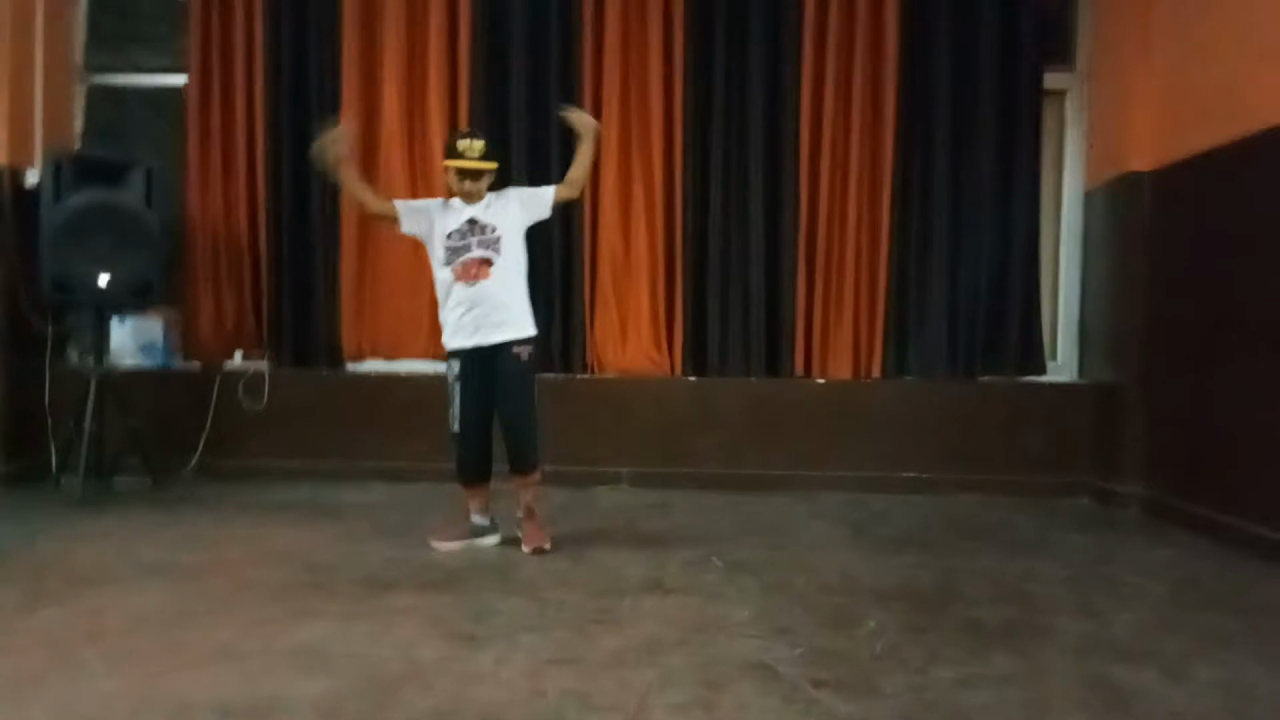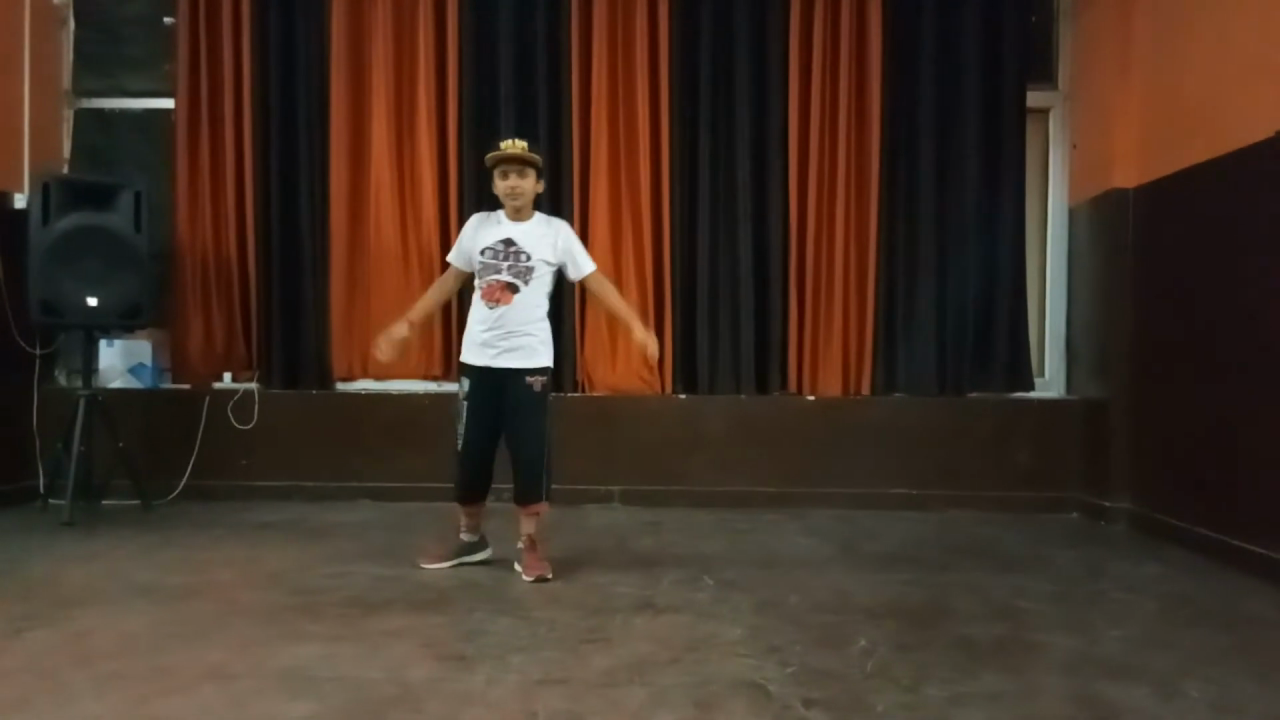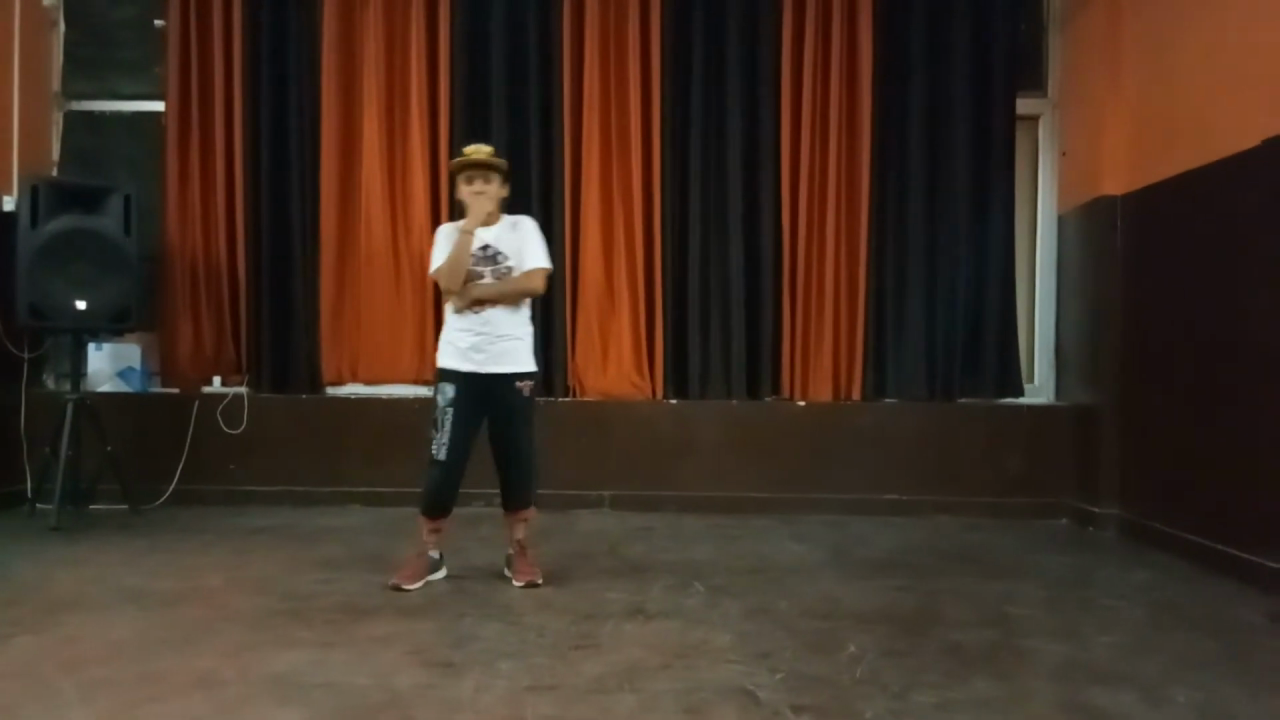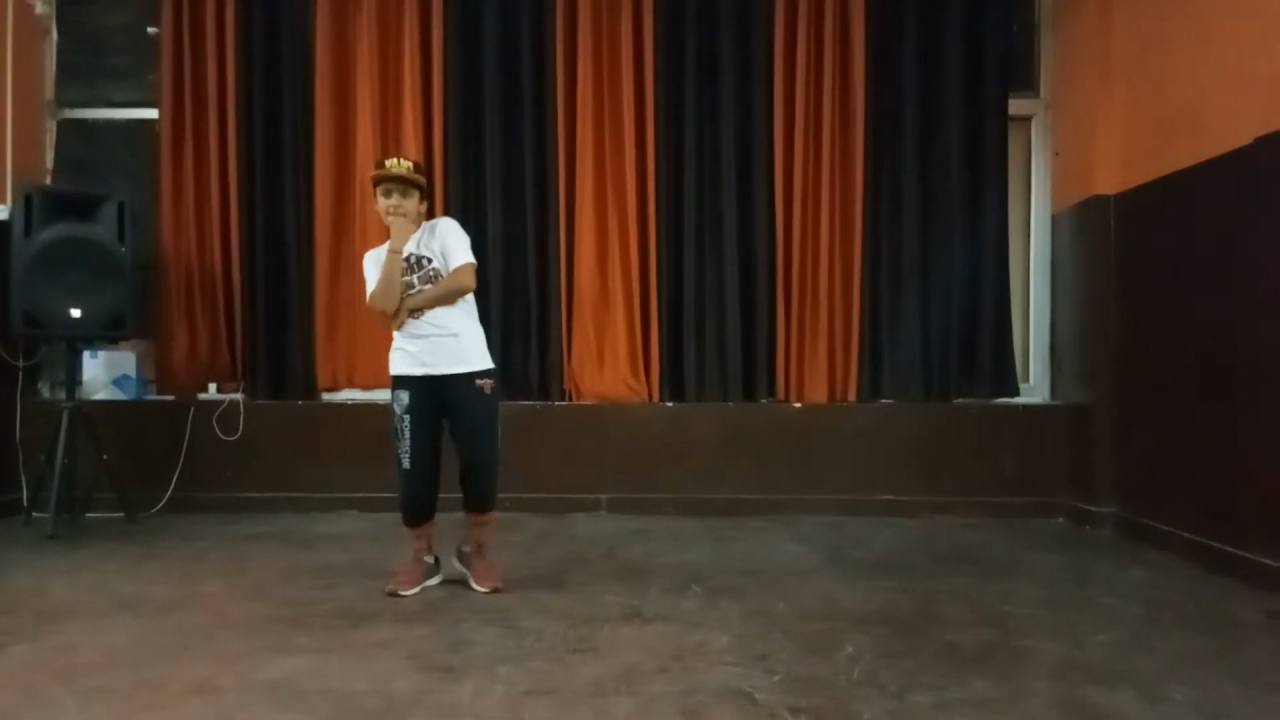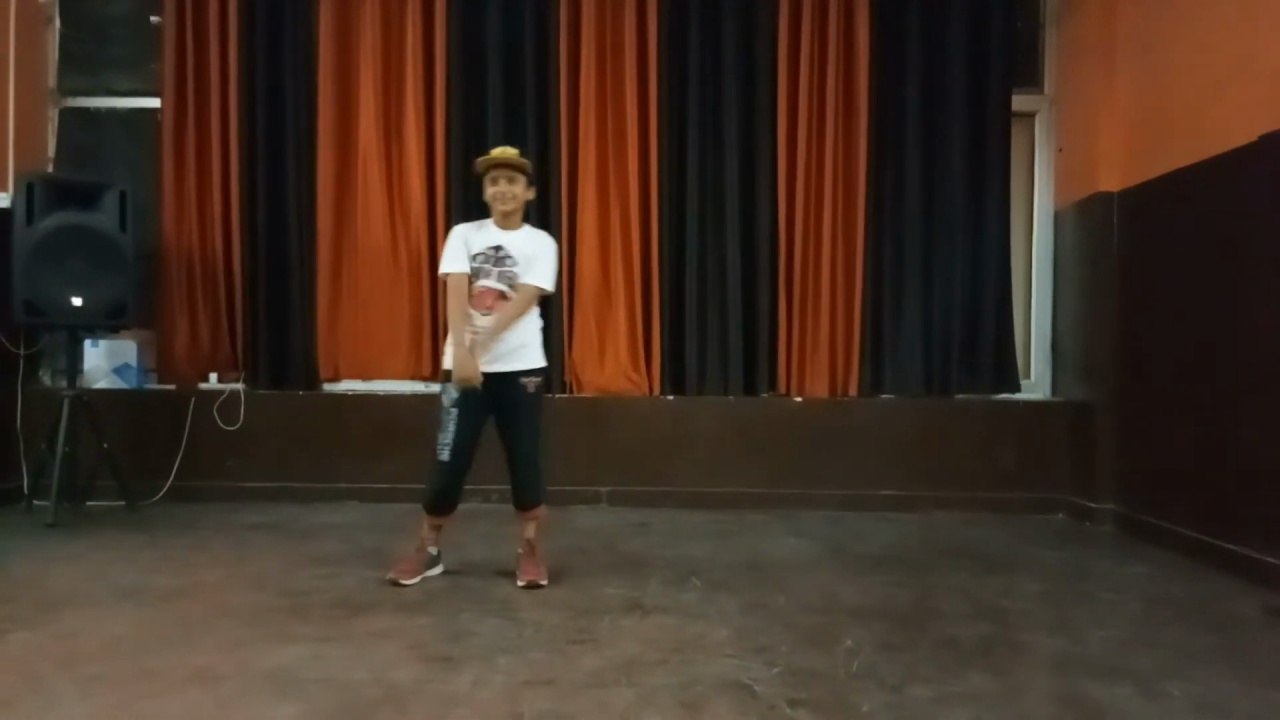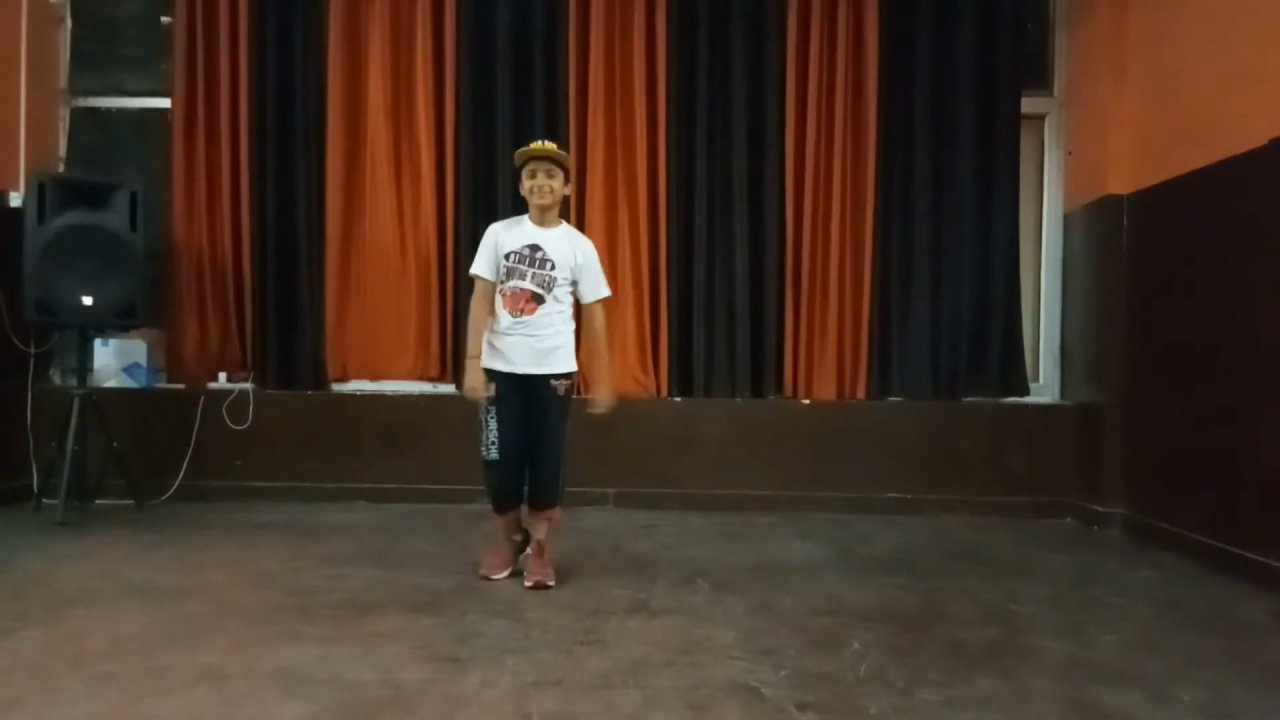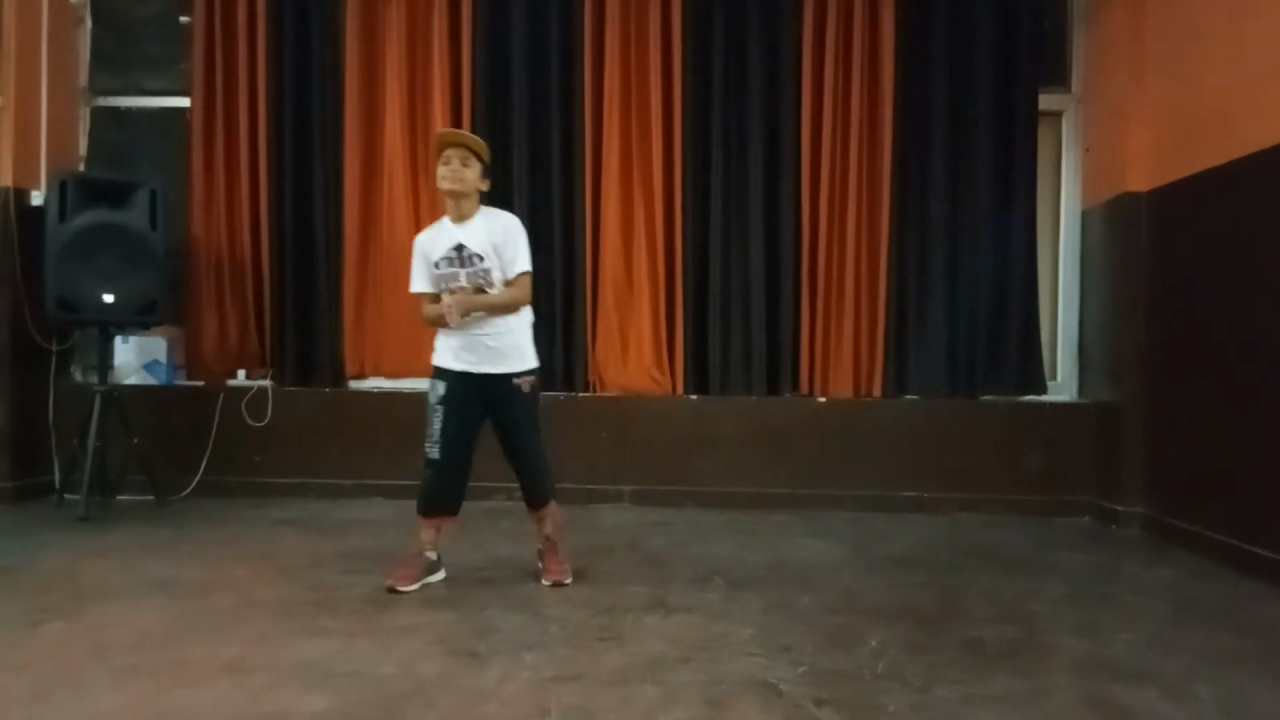
dt=0.7s
person 1, frame 1
left shoulder: (514, 203)
right shoulder: (430, 213)
left elbow: (570, 189)
right elbow: (372, 203)
left wrist: (587, 137)
right wrist: (343, 160)
left hip: (513, 337)
right hip: (462, 342)
left knee: (520, 426)
right knee: (468, 433)
left ankle: (530, 516)
right ankle: (479, 520)
person 1, frame 2
left shoulder: (555, 231)
right shoulder: (478, 226)
left elbow: (594, 281)
right elbow: (450, 280)
left wrist: (634, 323)
right wrist: (407, 322)
left hip: (528, 361)
right hip: (477, 358)
left knee: (530, 454)
right knee: (471, 452)
left ankle: (529, 545)
right ankle: (471, 537)
person 1, frame 3
left shoulder: (523, 227)
right shoulder: (449, 233)
left elbow: (534, 283)
right elbow: (448, 284)
left wrist: (475, 291)
right wrist: (470, 227)
left hip: (512, 364)
right hip: (458, 364)
left knee: (517, 461)
right knee: (446, 459)
left ankle: (519, 551)
right ankle: (429, 553)
person 1, frame 4
left shoulder: (445, 230)
right shoulder: (376, 257)
left elbow: (464, 281)
right elbow: (385, 308)
left wrist: (410, 304)
right wrist: (396, 247)
left hip: (468, 365)
right hip: (412, 372)
left knee: (481, 459)
right knee: (415, 468)
left ankle: (475, 549)
right ankle: (422, 558)
person 1, frame 5
left shoulder: (541, 243)
right shoulder: (463, 235)
left elbow: (523, 302)
right elbow: (456, 294)
left wrist: (481, 343)
right wrist: (462, 351)
left hip: (521, 367)
right hip: (464, 366)
left knee: (525, 461)
right knee: (450, 460)
left ankle: (530, 550)
right ankle: (427, 548)
person 1, frame 6
left shoulder: (579, 246)
right shoulder: (498, 234)
left elbow: (595, 315)
right elbow: (481, 299)
left wrist: (602, 379)
right wrist: (473, 363)
left hip: (551, 370)
right hip: (501, 368)
left knee: (547, 461)
right knee: (501, 459)
left ankle: (539, 548)
right ankle: (511, 536)
person 1, frame 7
left shoulder: (506, 226)
right shoulder: (426, 240)
left elbow: (521, 293)
right elbow: (426, 310)
left wrist: (473, 302)
right wrist: (445, 310)
left hip: (512, 365)
right hip: (455, 366)
left knee: (529, 459)
right knee: (442, 460)
left ankle: (550, 546)
right ankle: (427, 554)
